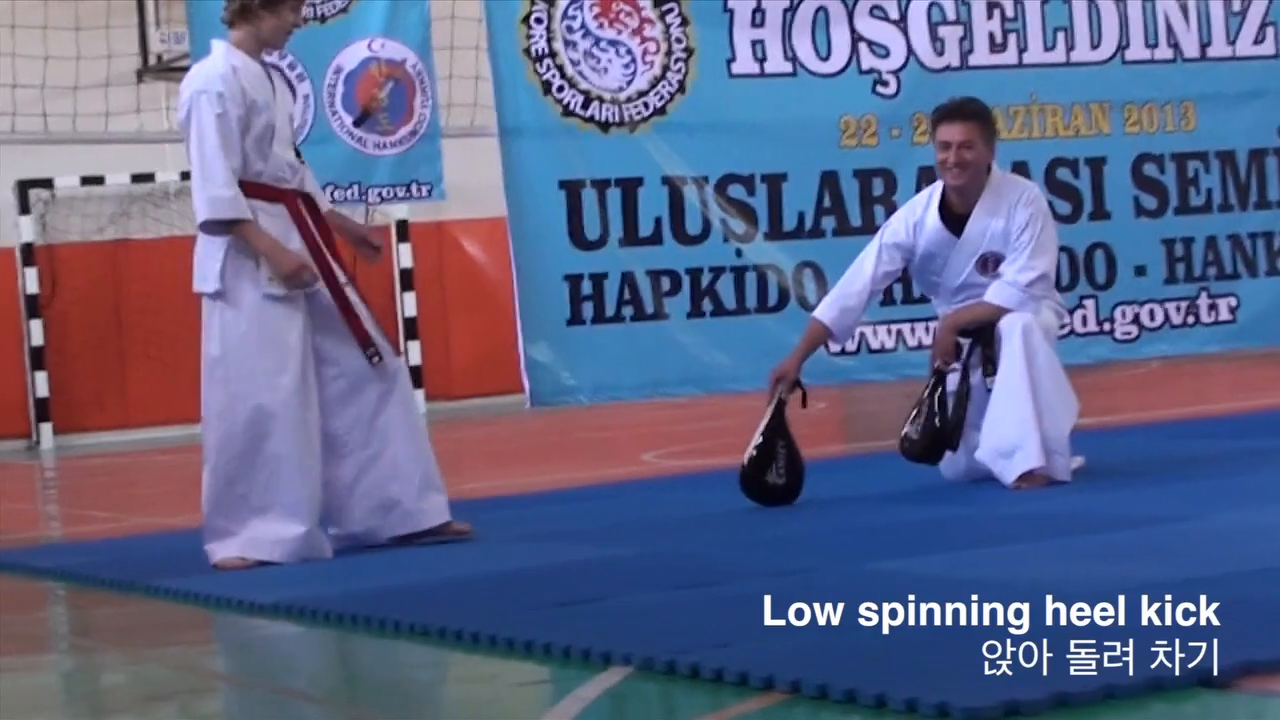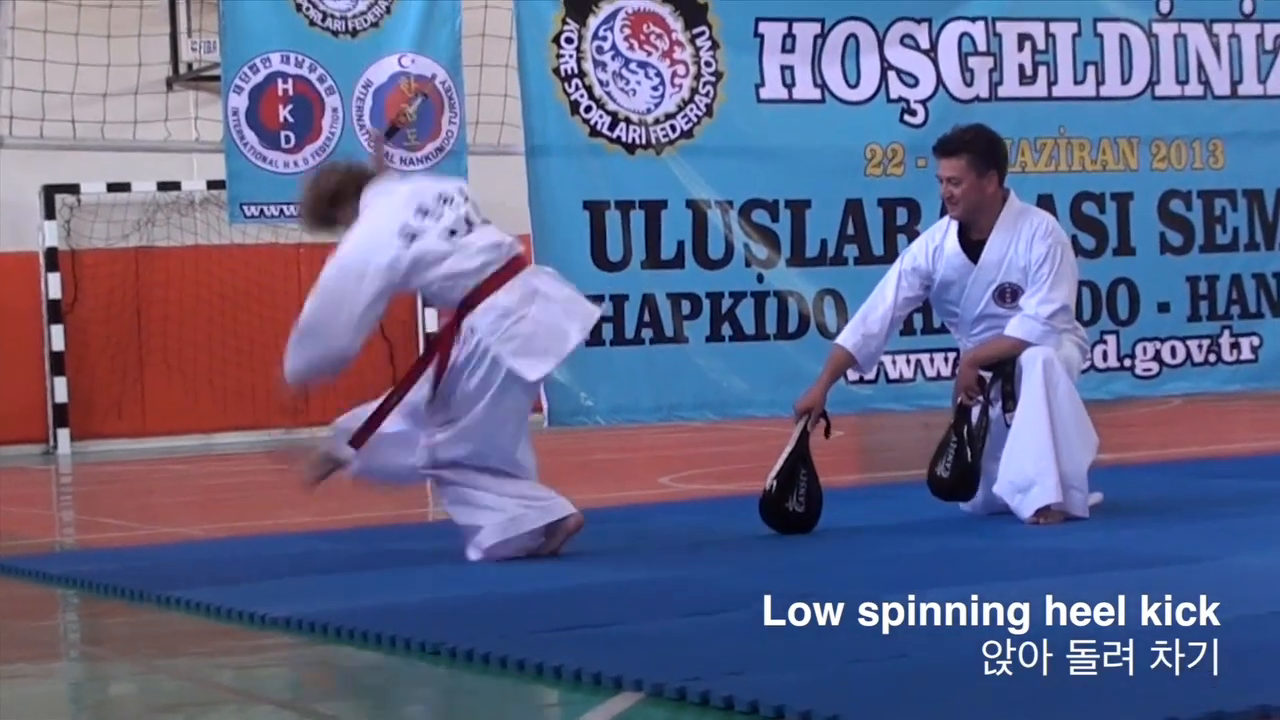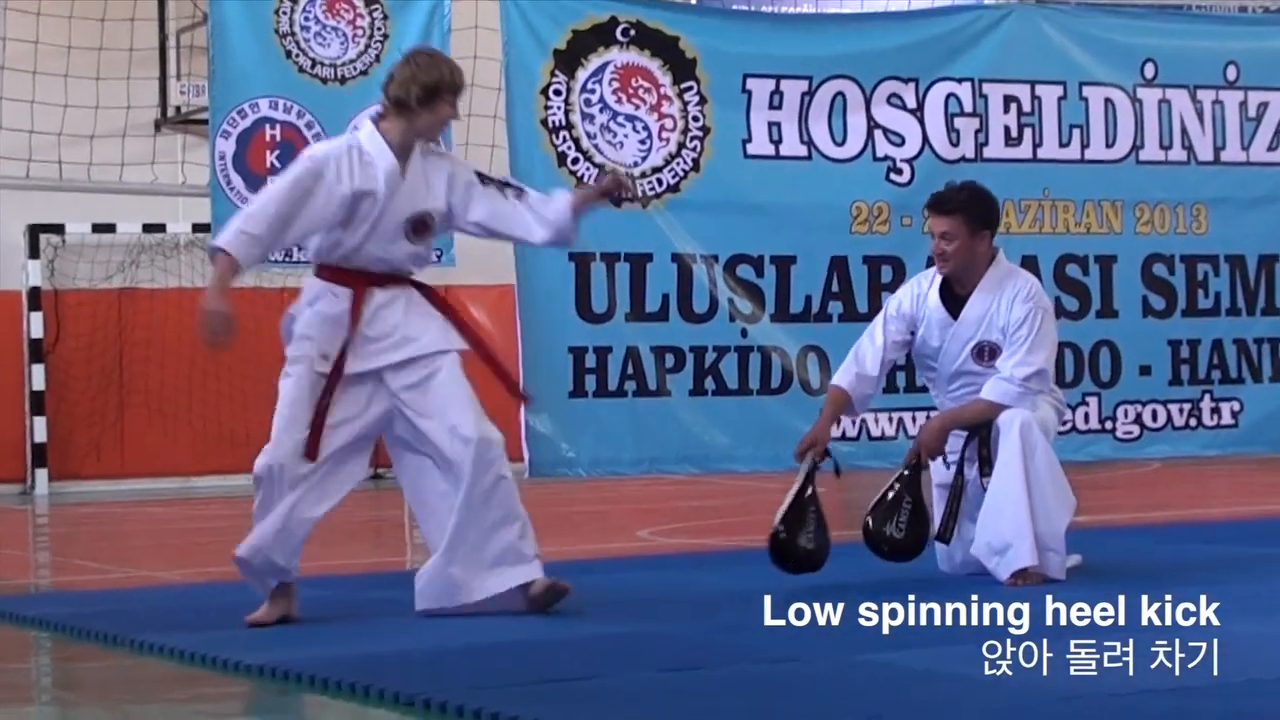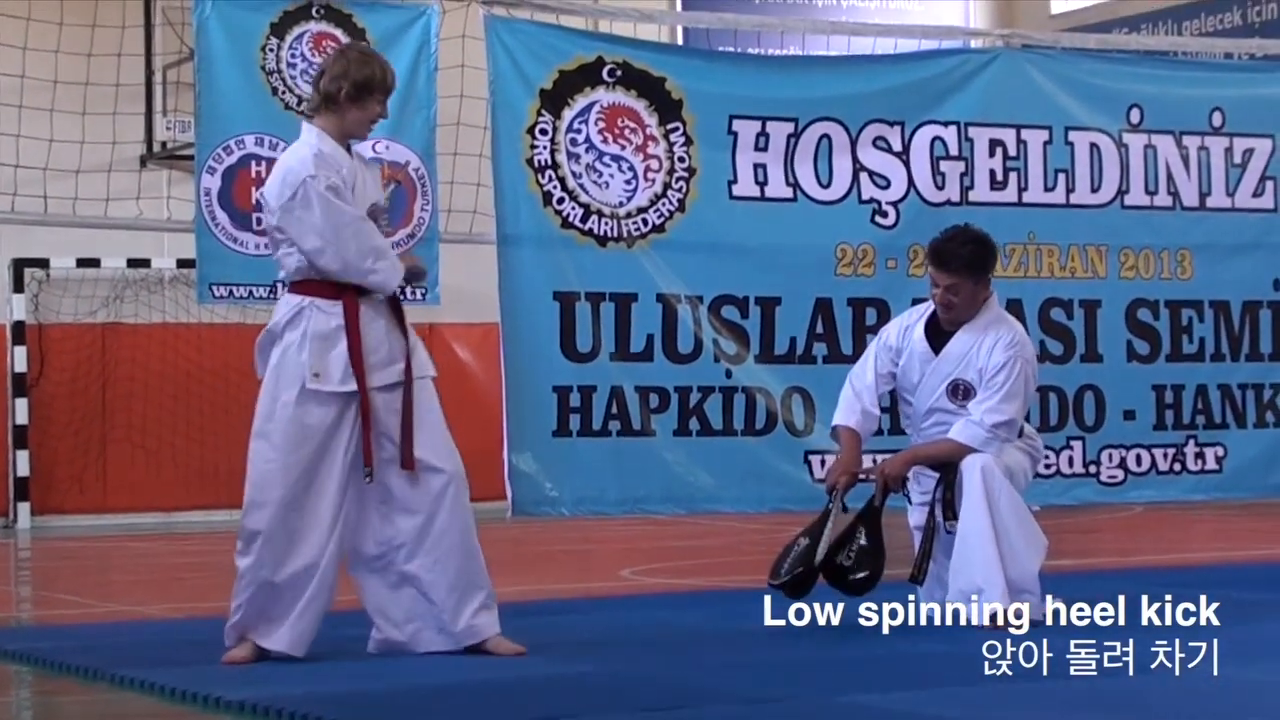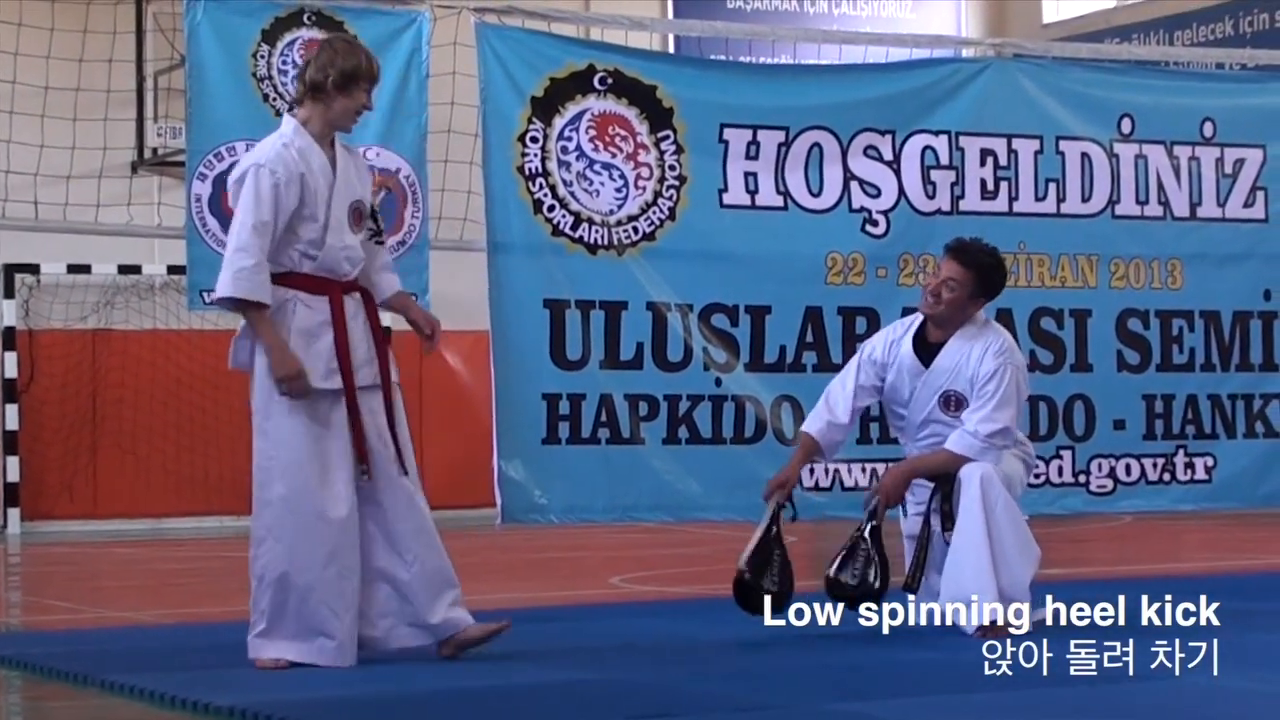
dt=1s
person 1, frame 1
left shoulder: (271, 79)
right shoulder: (215, 79)
right elbow: (215, 183)
left wrist: (337, 222)
right wrist: (268, 247)
left hip: (299, 242)
right hip: (248, 254)
left knee: (366, 370)
right knee: (257, 395)
left ankle: (408, 511)
right ankle: (254, 531)
person 1, frame 2
left shoulder: (362, 239)
right shoulder: (417, 188)
left elbow: (327, 334)
left wrist: (303, 374)
left hip: (502, 325)
right hip: (529, 299)
left knee: (455, 450)
person 1, frame 3
left shoulder: (445, 171)
right shoulder: (335, 159)
left elbow: (521, 212)
right elbow: (259, 219)
left wrist: (590, 195)
right wrist: (218, 291)
left hip: (406, 322)
right hip: (331, 320)
left knee: (466, 445)
right knee: (290, 460)
left ankle: (515, 575)
right ankle: (278, 590)
person 1, frame 4
left shoulder: (358, 167)
right shoulder: (302, 170)
right elbow: (361, 262)
right wrist: (402, 268)
left hip: (378, 338)
right hip: (317, 340)
left knee: (428, 479)
right knee: (283, 494)
left ankle: (463, 623)
right ankle: (256, 630)
person 1, frame 5
left shoulder: (353, 165)
right shoulder: (275, 161)
right elbow: (245, 264)
left wrist: (409, 309)
right wrist: (274, 347)
left hip: (355, 335)
right hip: (295, 335)
left knee: (390, 485)
right knee: (296, 493)
left ankle: (439, 620)
right ankle: (285, 637)
person 2, frame 1
left shoulder: (1023, 200)
right shoulder: (916, 216)
left elbow: (1023, 289)
right elbow: (854, 288)
left wrist: (951, 322)
right wrist: (797, 358)
left hip: (1022, 319)
right hip: (960, 339)
left knee: (1017, 328)
right knee: (959, 466)
left ankle: (1035, 458)
person 2, frame 2
left shoulder: (1039, 232)
right shoulder: (934, 245)
left elbow: (1044, 322)
right elbow: (875, 316)
left wrist: (971, 359)
right wrist: (822, 385)
left hip: (1046, 351)
right hip: (982, 371)
left knee: (1038, 362)
right knee: (980, 500)
left ankle: (1053, 493)
person 2, frame 3
left shoulder: (1022, 294)
right shoulder: (916, 294)
left elbow: (1019, 385)
right elbow: (866, 362)
left wrist: (942, 422)
right wrist: (826, 422)
left hip: (1021, 413)
right hip: (957, 434)
left knee: (1016, 425)
right knee: (959, 562)
left ankle: (1030, 556)
person 2, frame 4
left shoulder: (1007, 342)
right shoulder: (906, 327)
left elbow: (988, 430)
right elbow: (860, 391)
left wrist: (908, 456)
right wrist: (850, 454)
left hip: (998, 454)
right hip: (931, 474)
left knee: (977, 469)
right knee: (940, 602)
left ankle: (1006, 599)
person 2, frame 5
left shoulder: (995, 350)
right shoulder: (892, 341)
left elbow: (983, 440)
right elbow: (837, 405)
left wrist: (903, 470)
right wrist: (794, 465)
left hip: (987, 465)
right hip: (922, 484)
left knee: (979, 478)
left ankle: (997, 606)
